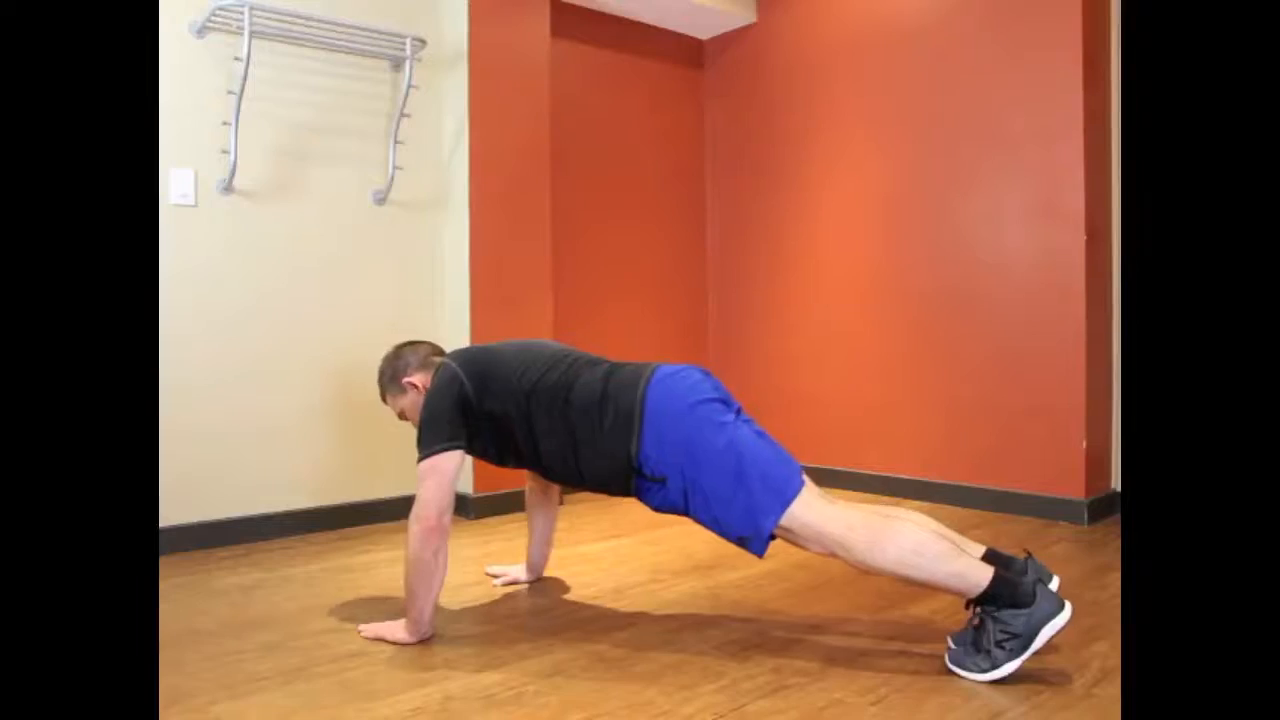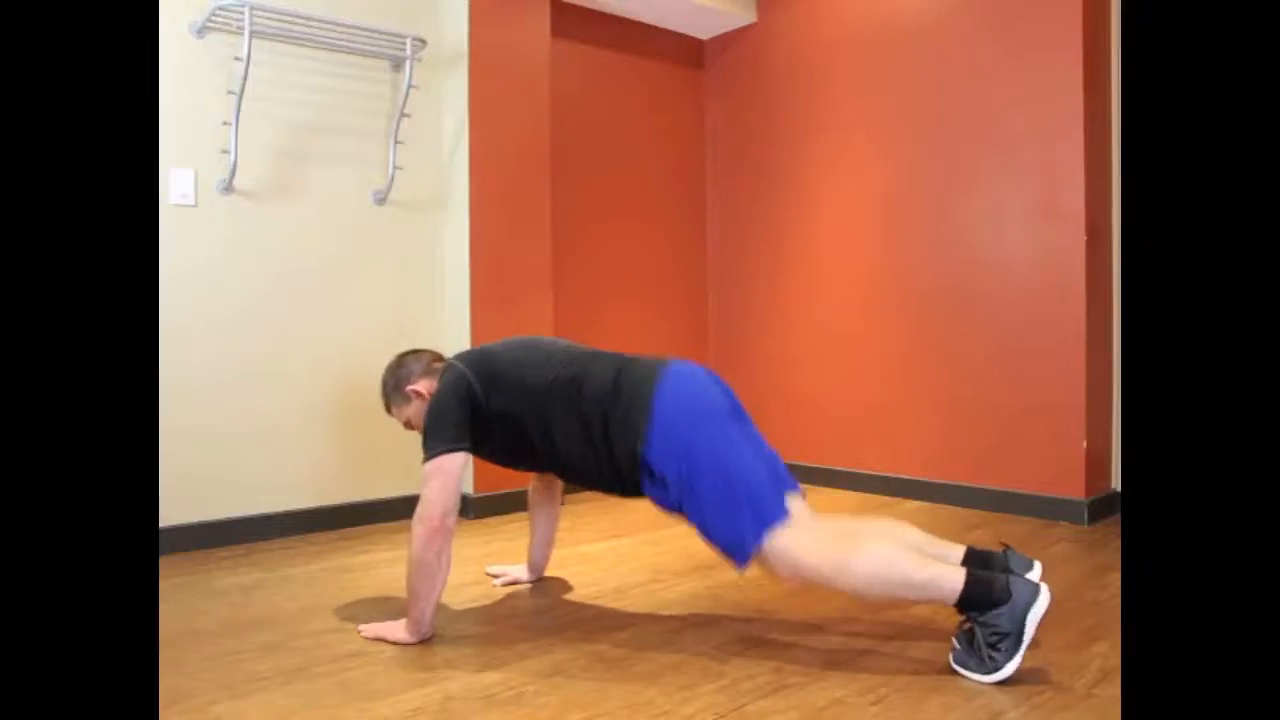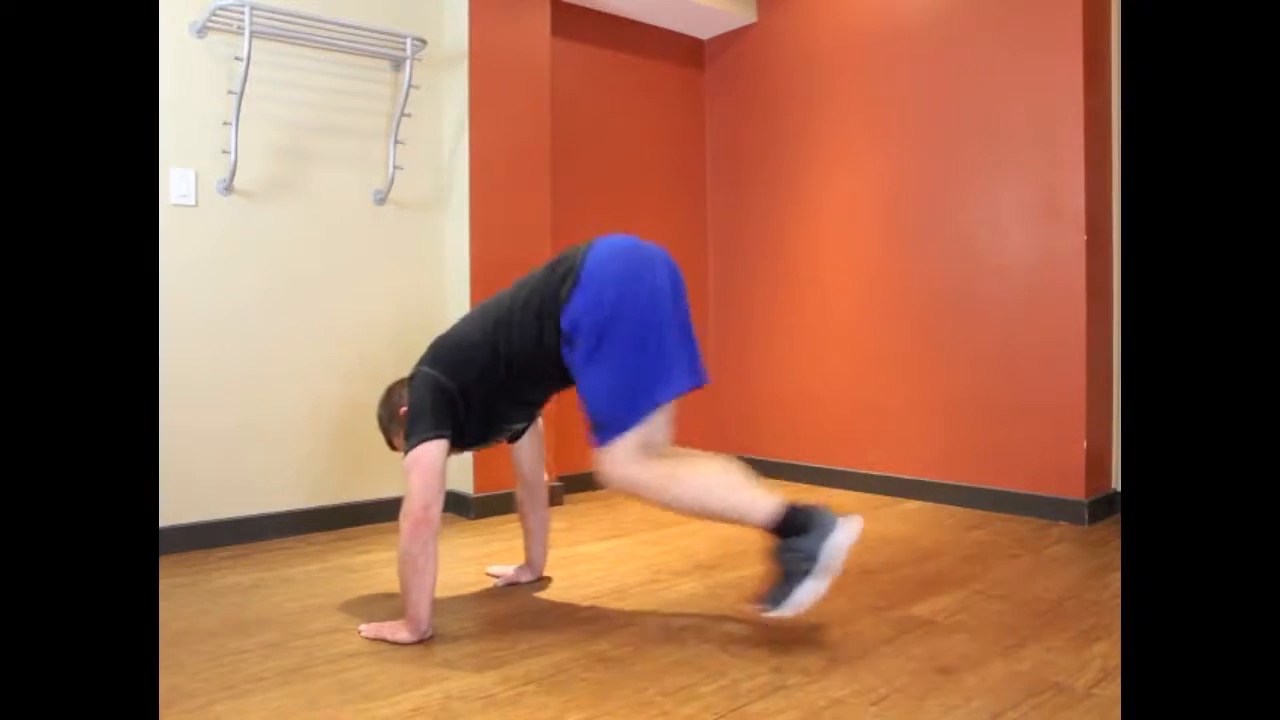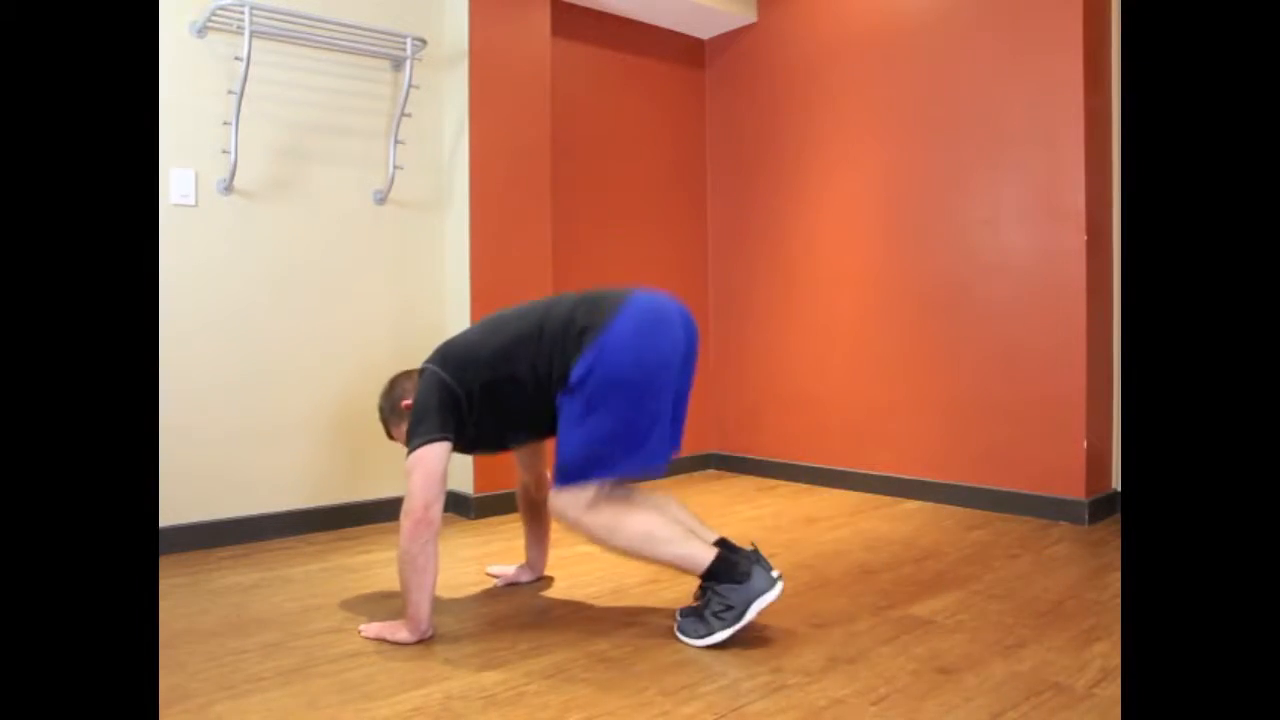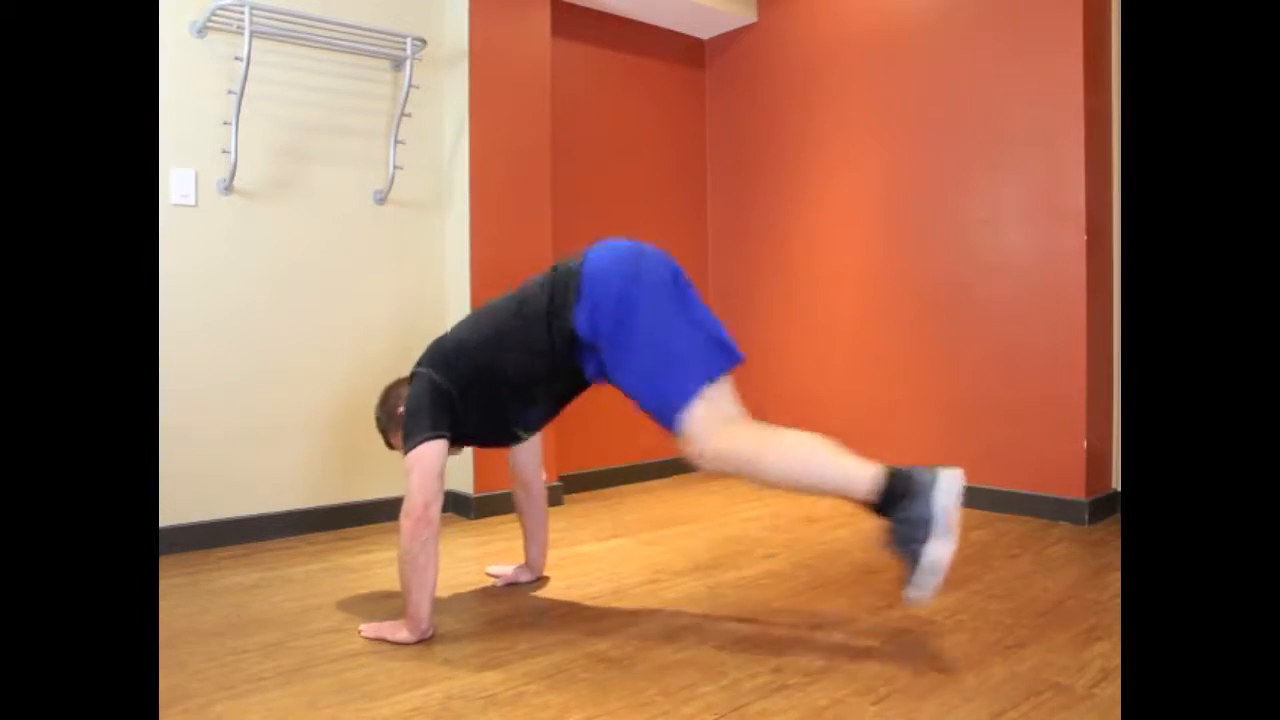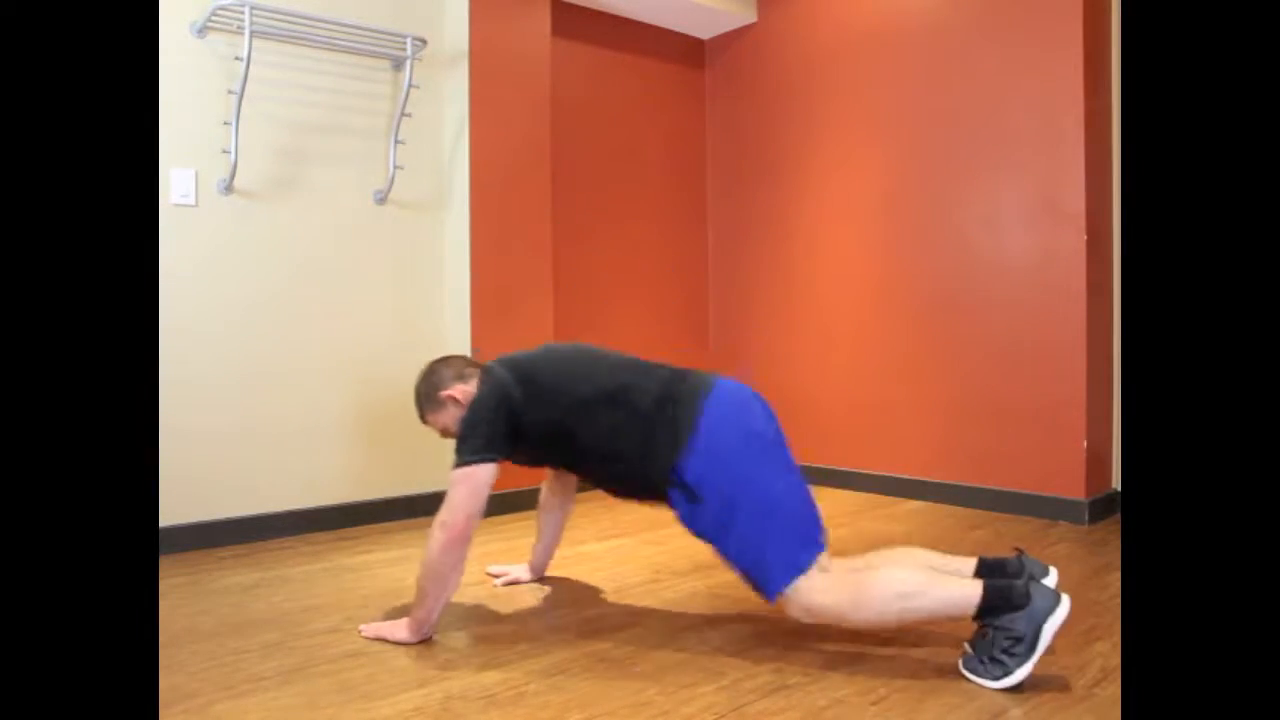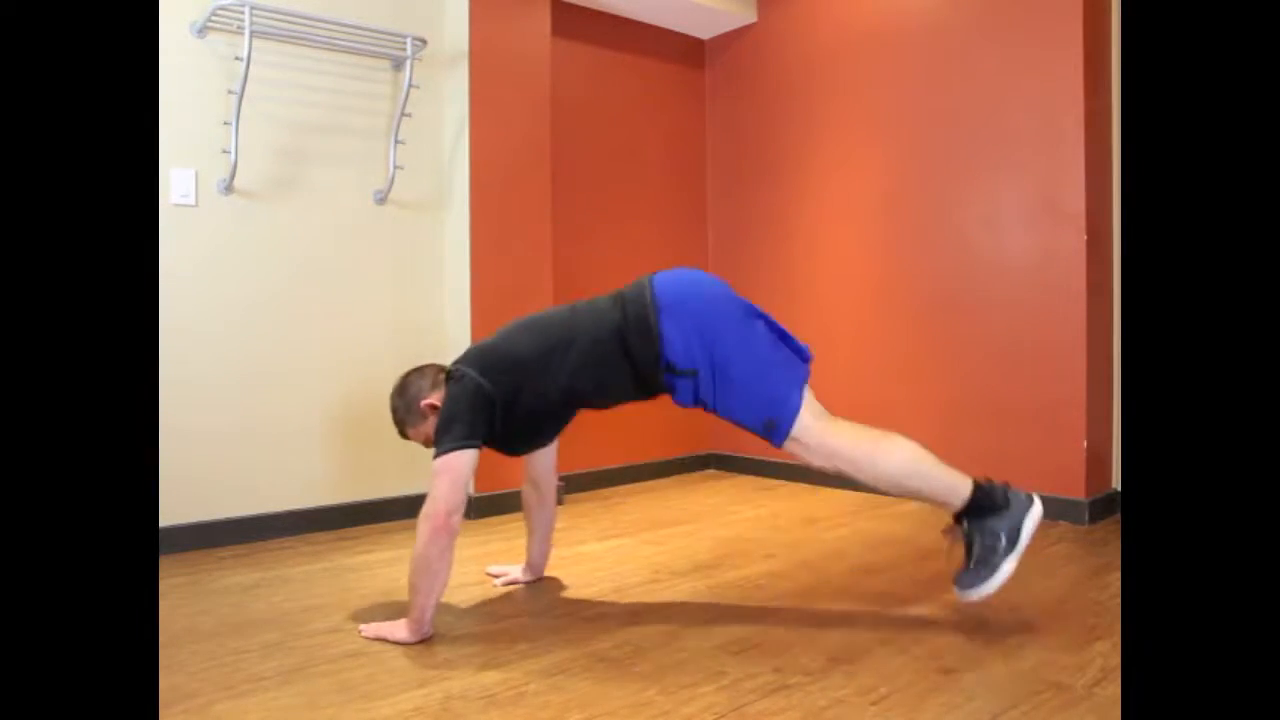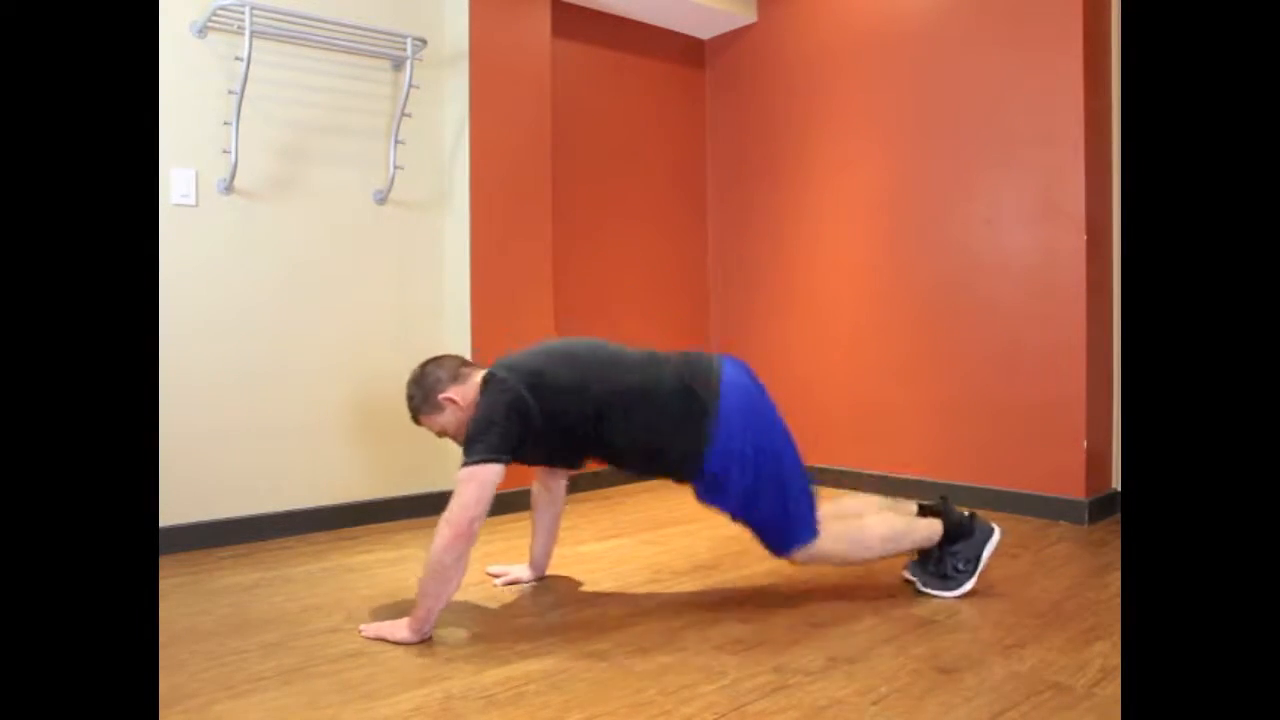
dt=0.3s
person 1, frame 1
left shoulder: (448, 390)
right shoulder: (494, 377)
left elbow: (431, 518)
right elbow: (543, 461)
left wrist: (414, 623)
right wrist: (533, 566)
left hip: (665, 429)
right hip: (677, 403)
left knee: (817, 524)
right knee: (823, 511)
left ankle: (1013, 598)
right ankle: (1007, 567)
person 1, frame 2
left shoulder: (452, 393)
right shoulder: (495, 380)
left elbow: (434, 520)
right elbow: (546, 465)
left wrist: (416, 623)
right wrist: (534, 567)
left hip: (671, 427)
right hip: (684, 401)
left knee: (796, 551)
right knee: (804, 530)
left ankle: (994, 594)
right ankle: (989, 564)
person 1, frame 3
left shoulder: (436, 390)
right shoulder: (498, 386)
left elbow: (421, 508)
right elbow: (530, 471)
left wrist: (416, 623)
right wrist: (533, 564)
left hip: (613, 286)
right hip: (641, 276)
left knee: (625, 466)
right knee: (646, 454)
left ankle: (802, 527)
right ankle: (796, 525)
person 1, frame 4
left shoulder: (435, 394)
right shoulder: (482, 383)
left elbow: (421, 515)
right elbow: (533, 479)
left wrist: (415, 625)
right wrist: (533, 566)
left hip: (621, 340)
right hip: (660, 324)
left knee: (576, 504)
right knee: (598, 494)
left ankle: (734, 576)
right ankle: (736, 562)
person 1, frame 5
left shoulder: (432, 390)
right shoulder: (489, 404)
left elbow: (422, 510)
right elbow: (529, 470)
left wrist: (415, 623)
right wrist: (532, 565)
left hip: (609, 284)
right hip: (628, 276)
left knee: (711, 445)
right knee: (724, 431)
left ankle: (902, 493)
right ankle: (908, 494)
person 1, frame 6
left shoulder: (490, 401)
right shoulder: (524, 391)
left elbow: (455, 526)
right elbow: (562, 474)
left wrist: (418, 623)
right wrist: (536, 566)
left hip: (709, 444)
right hip: (722, 417)
left knee: (814, 594)
right knee: (819, 577)
left ankle: (1007, 598)
right ankle: (1004, 572)
person 1, frame 7
left shoulder: (467, 393)
right shoulder: (506, 383)
left elbow: (441, 516)
right elbow: (541, 474)
left wrist: (417, 623)
right wrist: (533, 565)
left hip: (678, 316)
right hip: (679, 313)
left knee: (814, 438)
right knee: (813, 434)
left ankle: (990, 506)
right ankle: (984, 508)
person 1, frame 8
left shoulder: (498, 406)
right shoulder: (522, 391)
left elbow: (460, 526)
right elbow: (553, 475)
left wrist: (417, 624)
right wrist: (536, 566)
left hip: (723, 424)
right hip: (714, 394)
left knee: (806, 542)
right knee: (803, 522)
left ankle: (956, 532)
right ankle: (932, 516)
